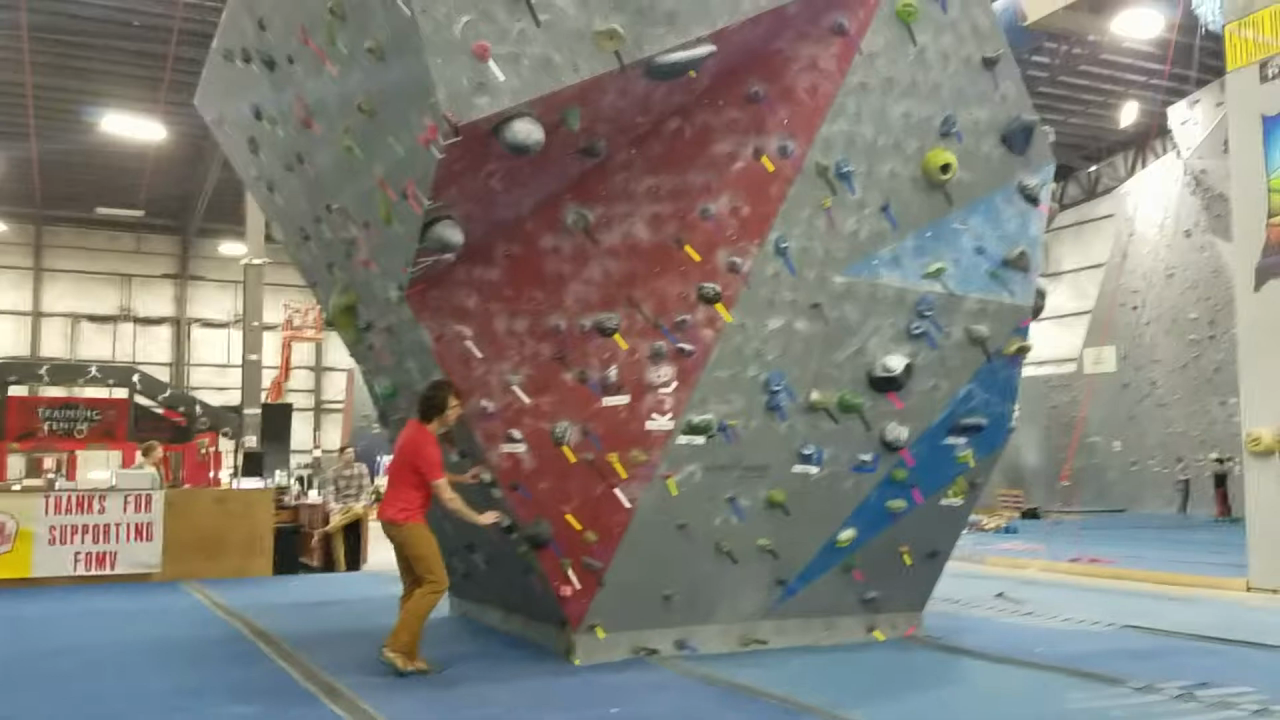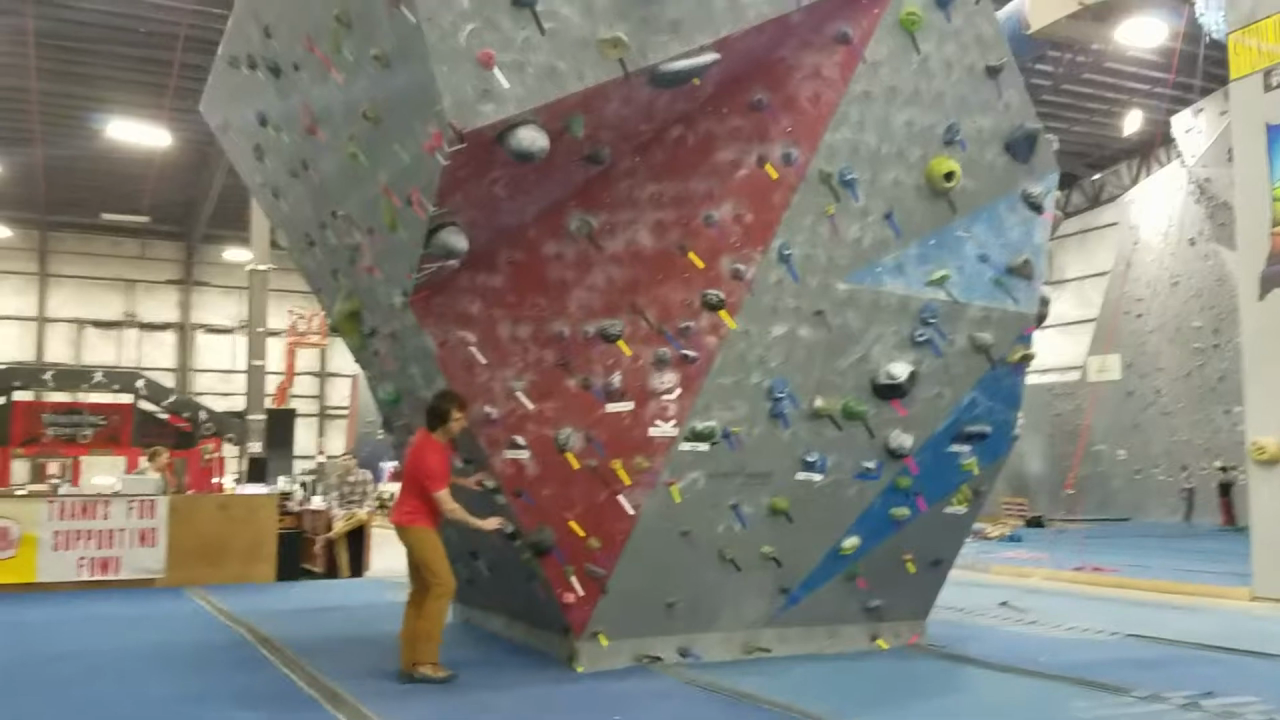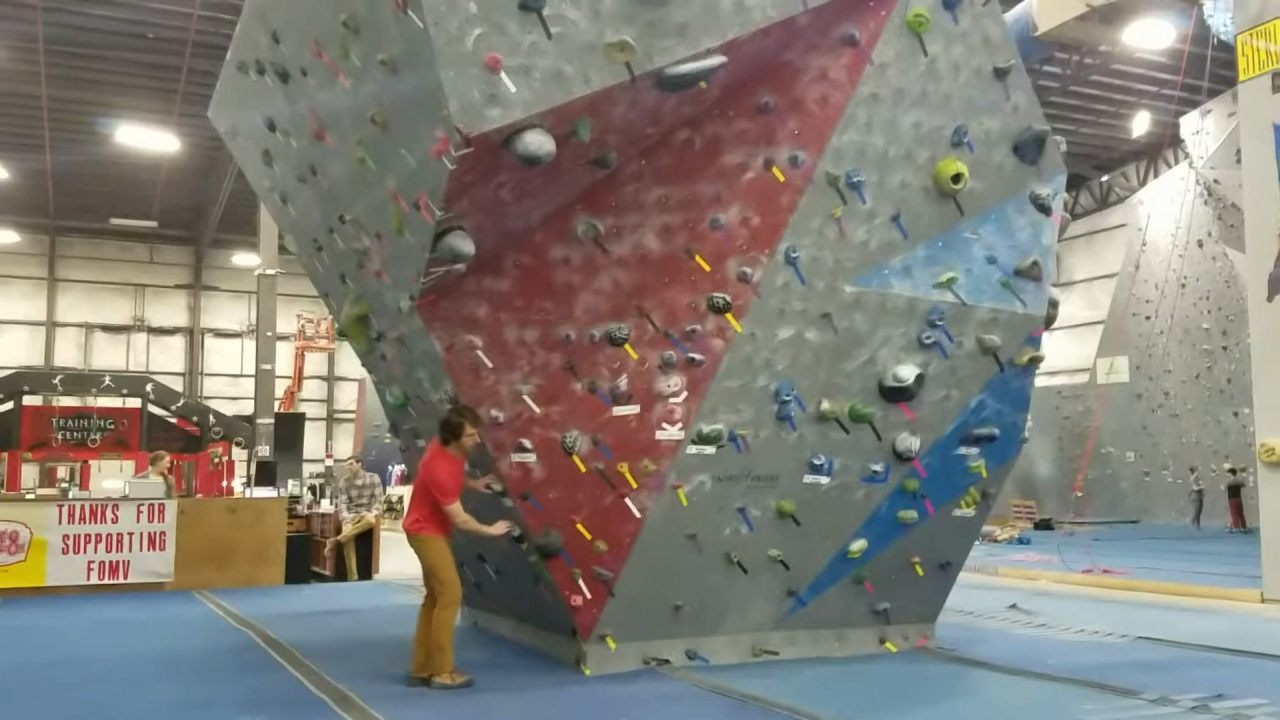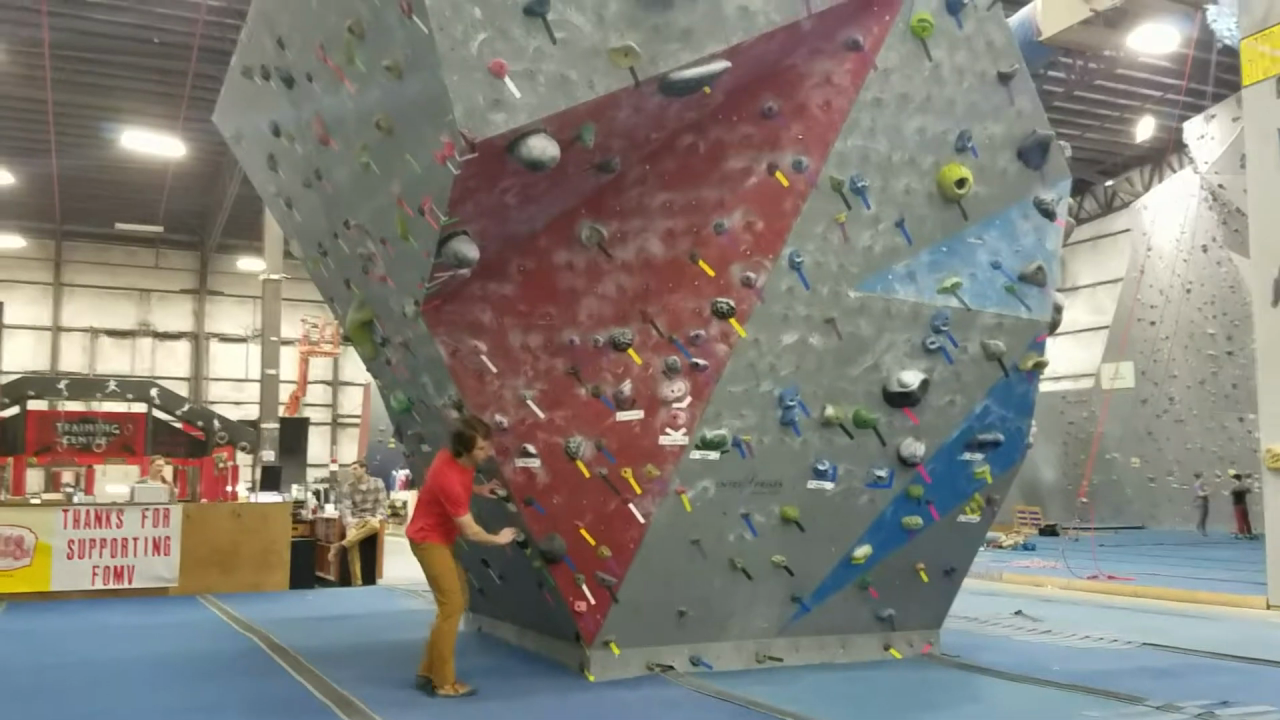
dt=0.2s
person 1, frame 1
left shoulder: (415, 429)
right shoulder: (425, 444)
right elbow: (447, 498)
left wrist: (460, 478)
right wrist: (479, 518)
left hip: (394, 517)
right hip: (407, 520)
left knee: (415, 586)
right knee: (436, 582)
left ankle: (407, 656)
right ankle: (395, 647)
person 1, frame 2
left shoulder: (432, 440)
right shoulder: (429, 453)
right elbow: (448, 508)
left wrist: (463, 481)
right wrist: (482, 524)
left hip: (415, 521)
right hip: (416, 524)
left knee: (422, 591)
right knee: (444, 585)
left ankle: (411, 664)
right ankle: (426, 661)
person 1, frame 3
left shoulder: (452, 452)
right shoulder: (439, 467)
right elbow: (460, 520)
left wrist: (473, 484)
right wrist: (491, 530)
left hip: (432, 529)
right hip: (426, 532)
left knee: (435, 597)
right knee: (450, 594)
left ankle: (420, 669)
right ankle: (442, 672)
person 1, frame 4
left shoulder: (456, 459)
right shoulder: (449, 478)
right elbow: (471, 532)
left wrist: (479, 489)
right wrist: (499, 539)
left hip: (439, 536)
right hip: (429, 540)
left knee: (458, 598)
right knee: (451, 604)
left ankle: (428, 671)
right ankle: (444, 683)
